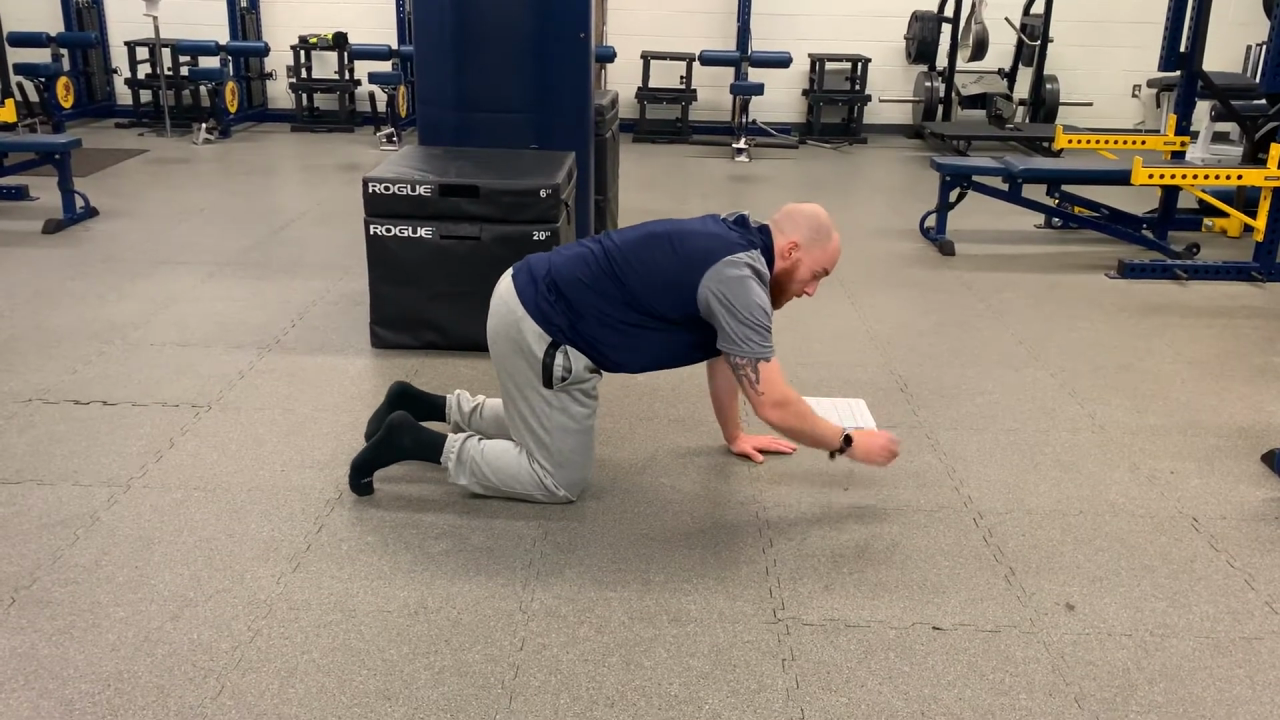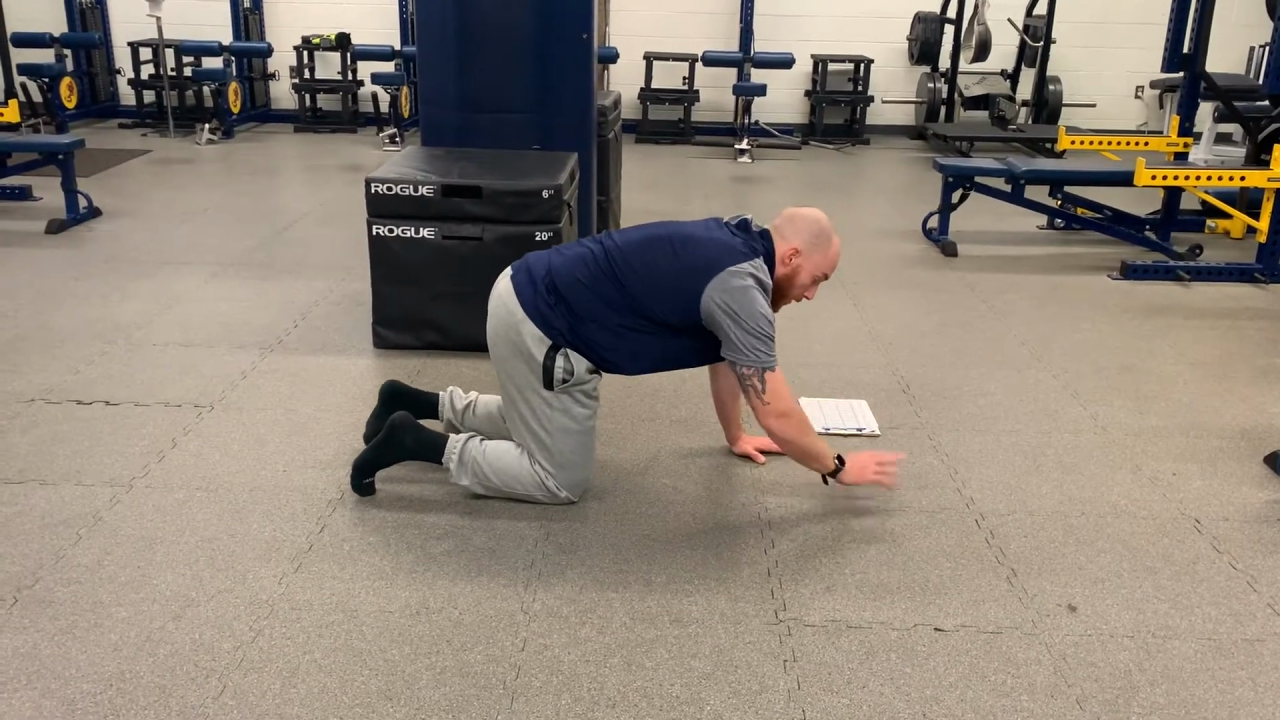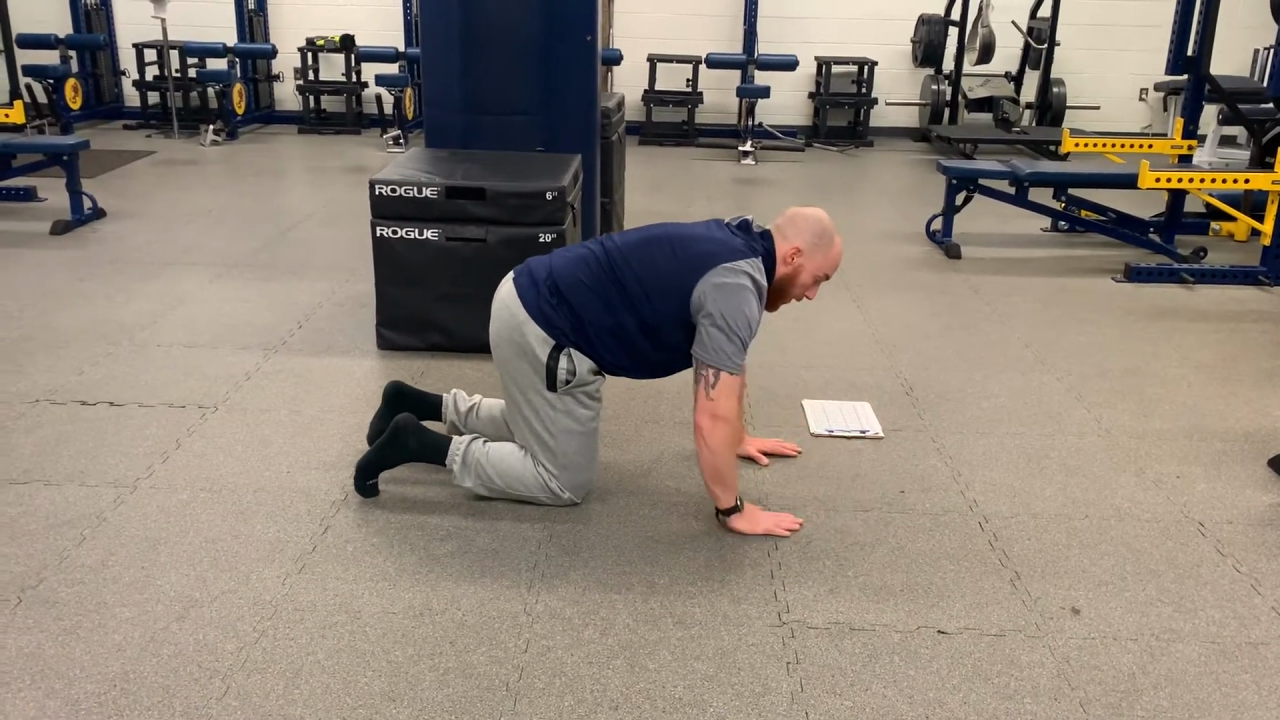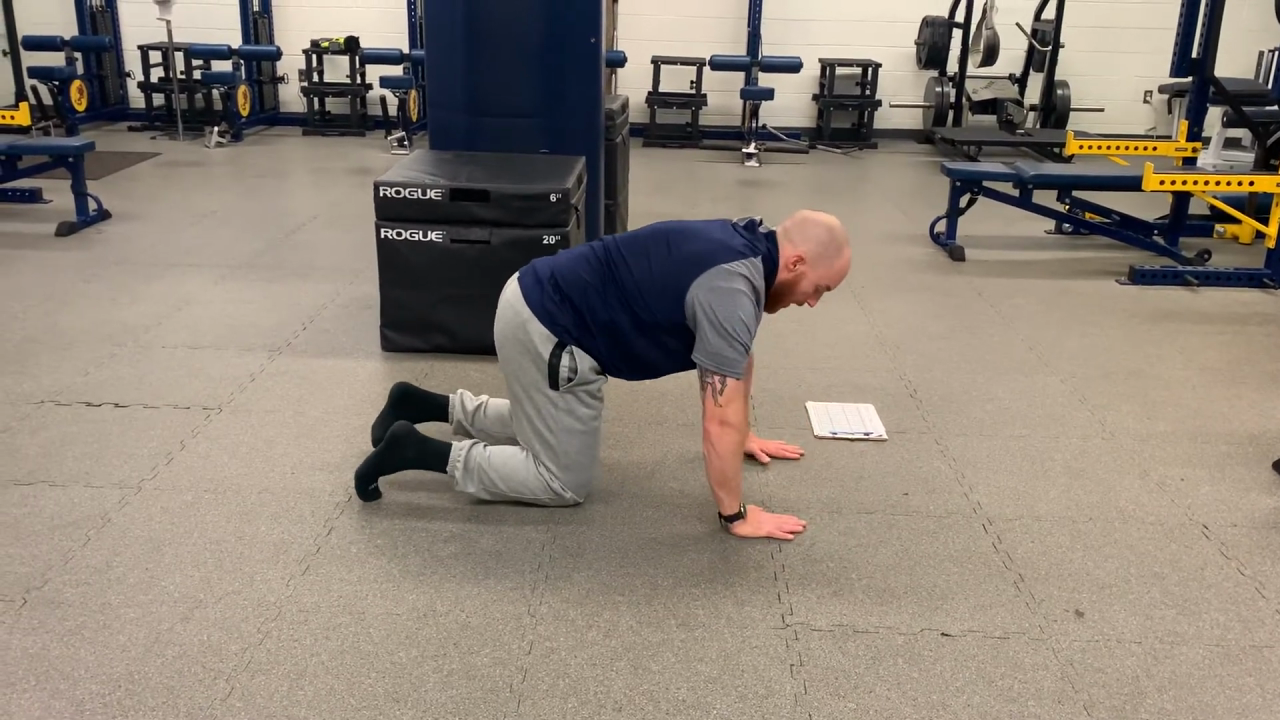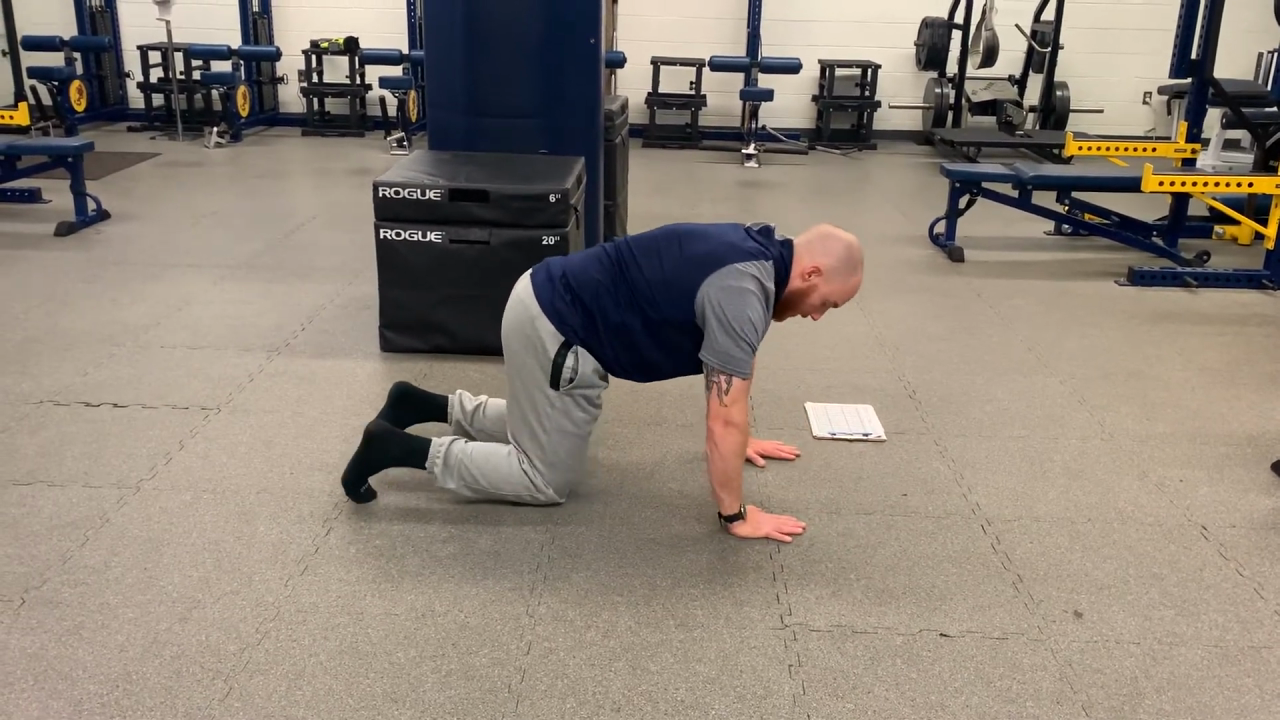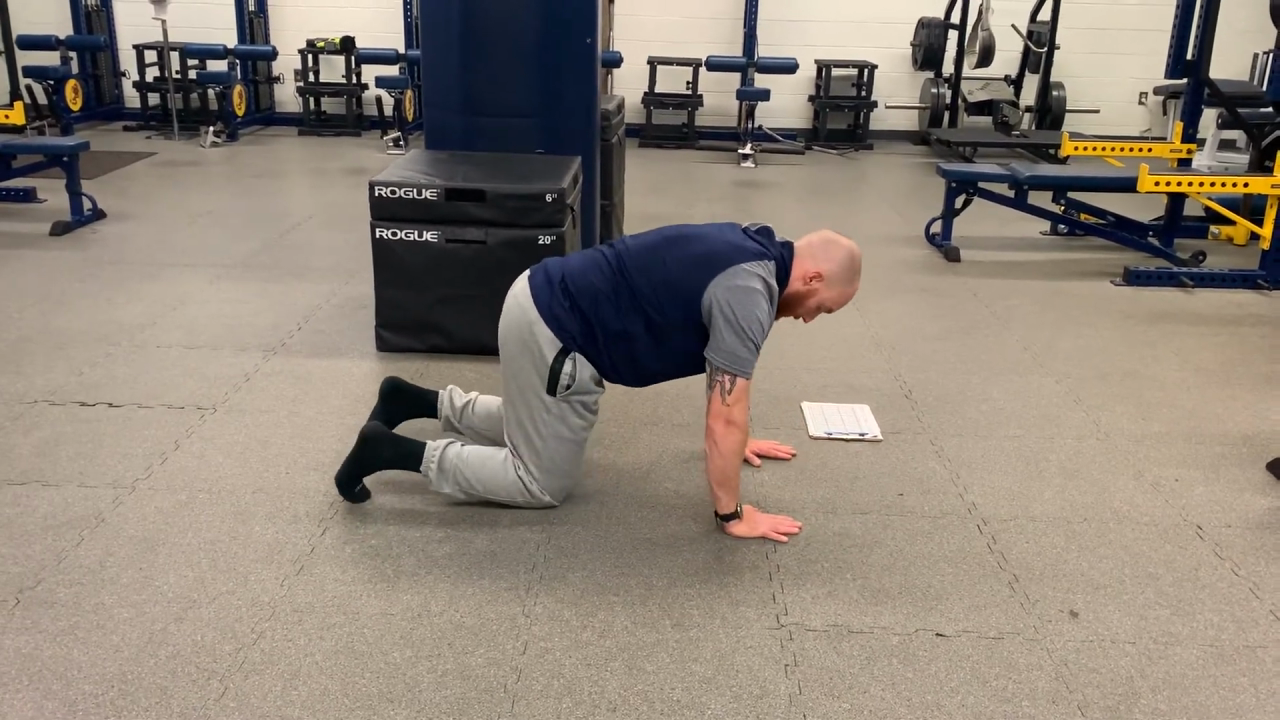
dt=0.4s
person 1, frame 1
left shoulder: (734, 243)
right shoulder: (738, 279)
left elbow: (722, 354)
right elbow: (775, 404)
left wrist: (734, 436)
right wrist: (851, 443)
left hip: (532, 303)
right hip: (542, 329)
left knee: (545, 429)
right knee: (559, 479)
left ankle: (426, 405)
right ankle: (424, 443)
person 1, frame 2
left shoulder: (738, 246)
right shoulder: (740, 288)
left elbow: (725, 356)
right elbow: (779, 416)
left wrist: (735, 435)
right wrist: (839, 468)
left hip: (529, 300)
right hip: (542, 328)
left knee: (542, 427)
right knee: (561, 479)
left ankle: (420, 404)
right ankle: (426, 443)
person 1, frame 3
left shoulder: (738, 246)
right shoulder: (737, 288)
left elbow: (722, 366)
right elbow: (712, 418)
left wrist: (737, 439)
right wrist: (732, 511)
left hip: (531, 302)
right hip: (544, 330)
left knee: (539, 430)
right knee: (564, 480)
left ankle: (418, 404)
right ankle: (422, 444)
person 1, frame 4
left shoulder: (747, 247)
right shoulder: (731, 289)
left elbow: (738, 362)
right elbow: (720, 421)
left wrist: (743, 438)
right wrist: (736, 515)
left hip: (538, 305)
right hip: (547, 329)
left knee: (543, 428)
right knee: (564, 480)
left ankle: (425, 403)
right ankle: (421, 451)
person 1, frame 5
left shoulder: (757, 253)
right shoulder: (744, 290)
left elbow: (736, 366)
right elbow: (724, 419)
left wrist: (740, 440)
right wrist: (736, 516)
left hip: (548, 305)
right hip: (555, 330)
left knee: (539, 429)
right knee: (546, 478)
left ankle: (426, 405)
right ankle: (402, 448)
person 1, frame 6
left shoulder: (753, 250)
right shoulder: (750, 292)
right elbow: (724, 418)
left wrist: (735, 439)
right wrist: (731, 515)
left hip: (543, 302)
right hip: (554, 334)
left knee: (533, 430)
right knee: (541, 482)
left ankle: (413, 399)
right ankle: (396, 452)
